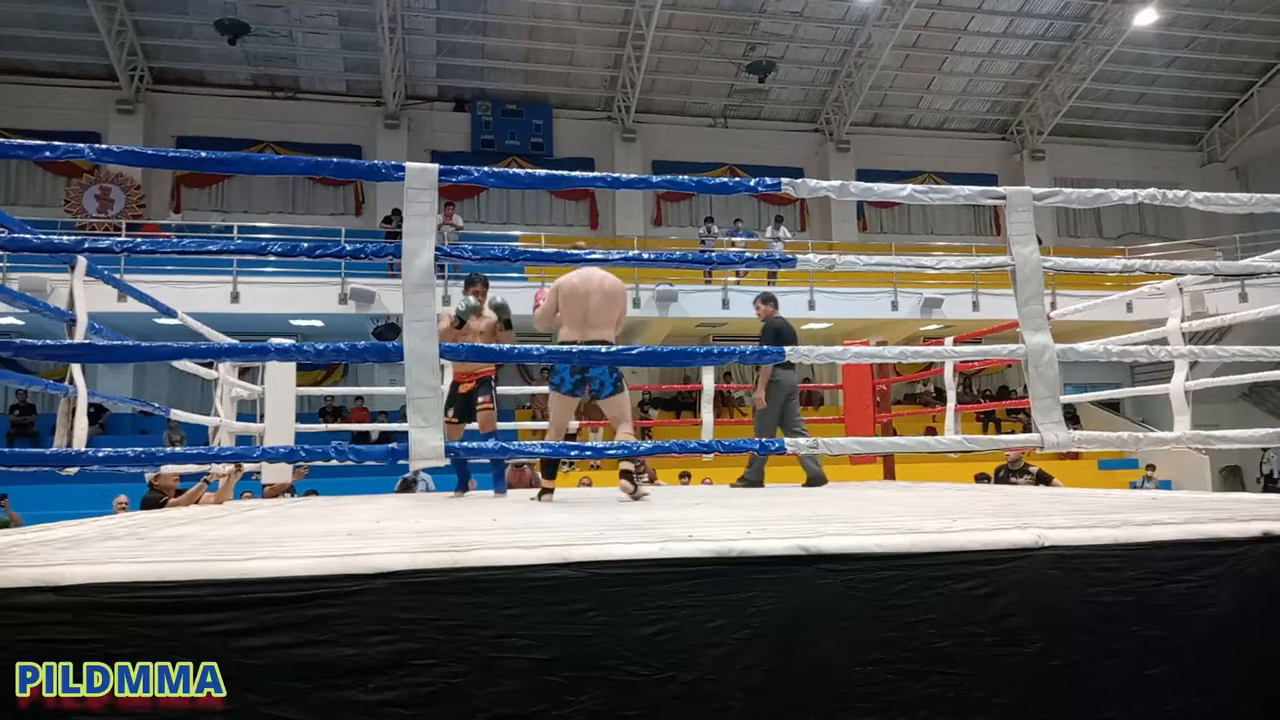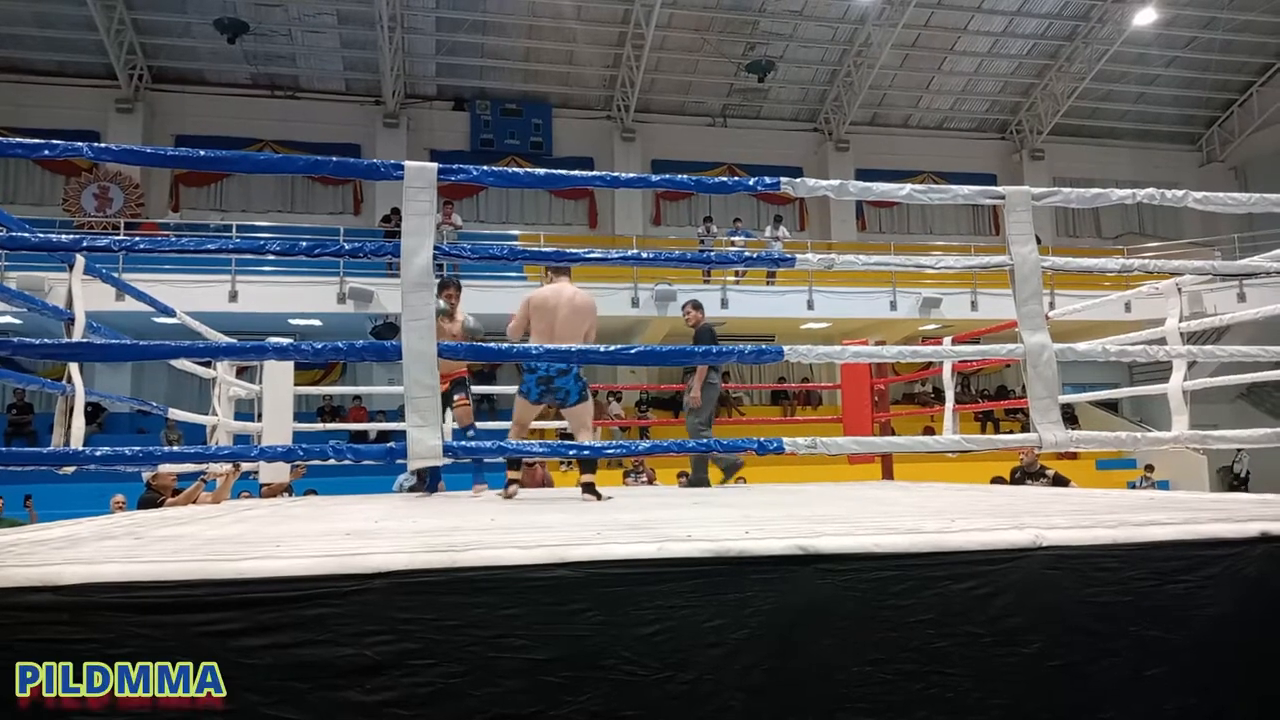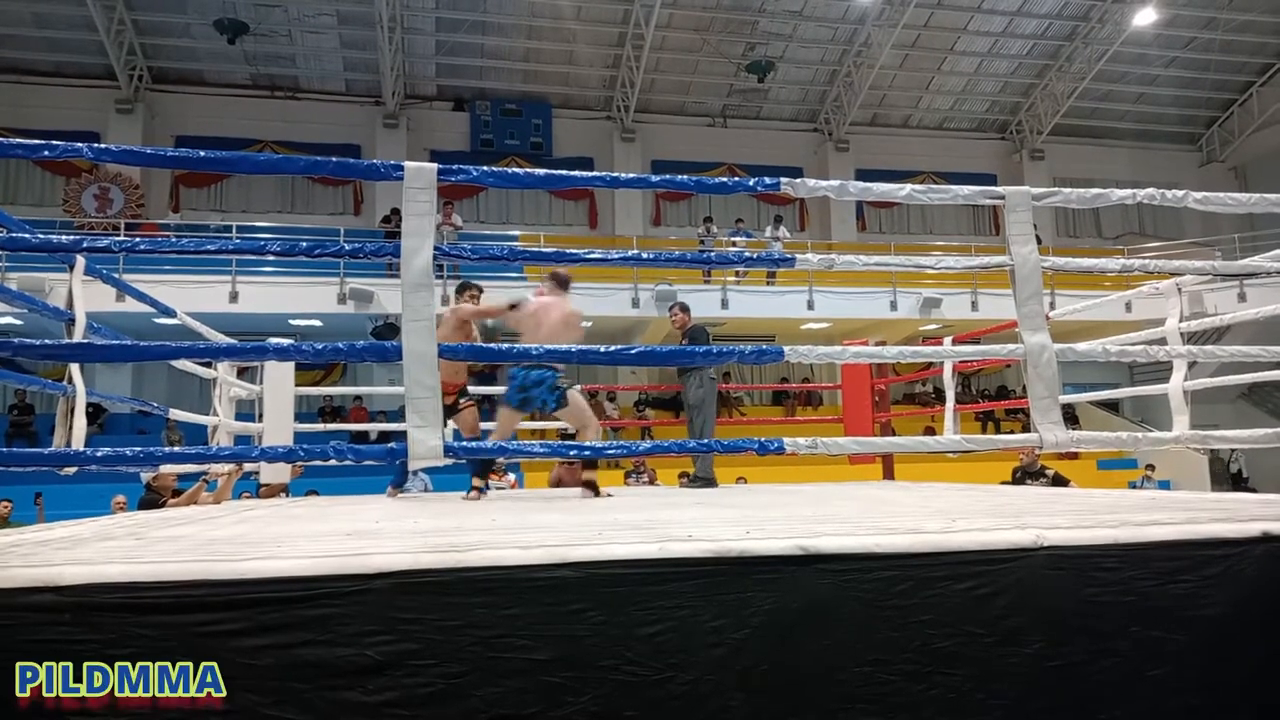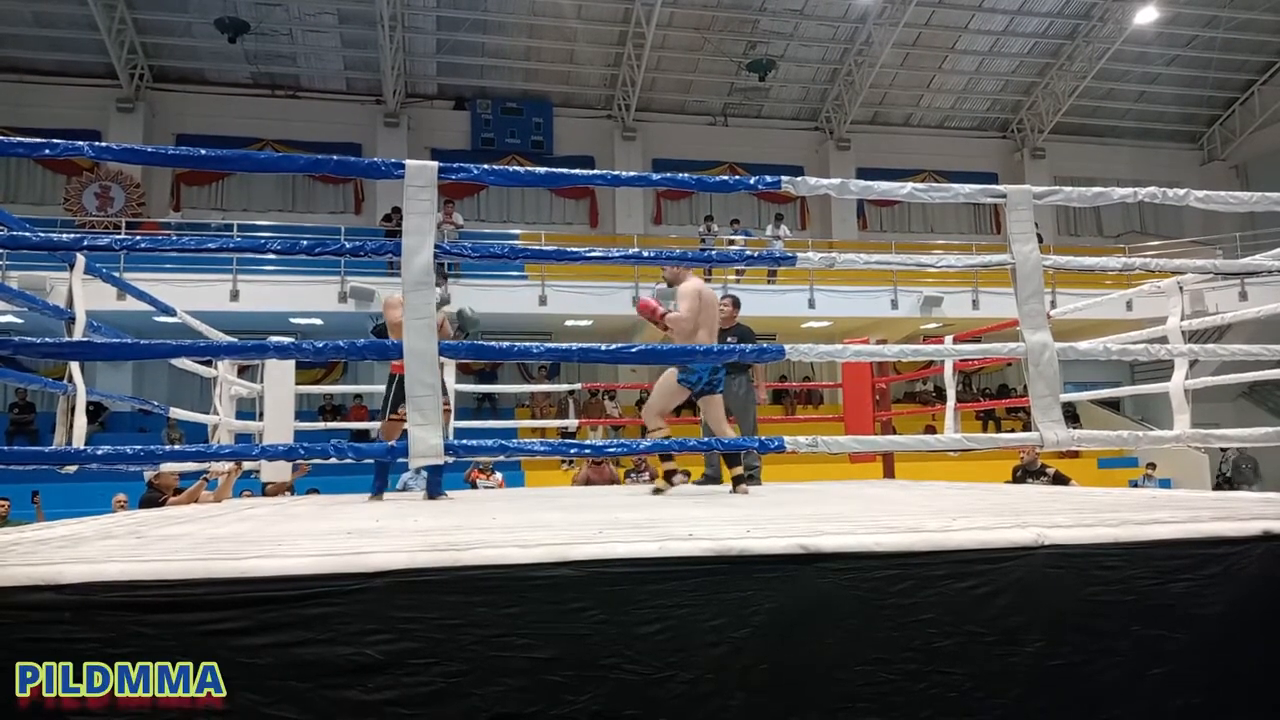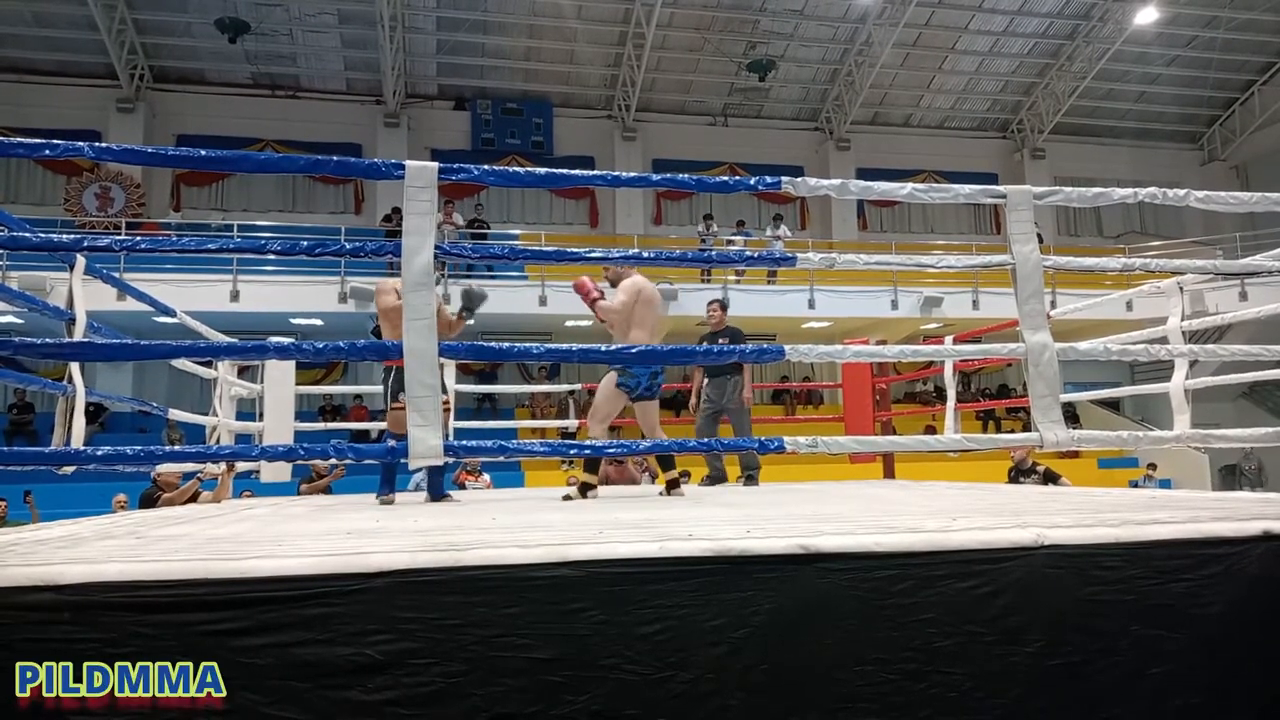
dt=1s
person 1, frame 1
left shoulder: (562, 283)
right shoulder: (617, 285)
left elbow: (540, 323)
left wrist: (540, 303)
left hip: (568, 359)
left knee: (556, 427)
right knee: (623, 422)
left ankle: (546, 489)
right ankle: (627, 476)
person 1, frame 2
left shoulder: (535, 296)
right shoulder: (588, 301)
left elbow: (513, 334)
left wrist: (519, 320)
left hip: (536, 368)
right hip: (568, 370)
left knee: (519, 426)
right knee: (584, 431)
left ankle: (512, 482)
right ankle: (589, 487)
person 1, frame 3
left shoulder: (536, 304)
right shoulder: (575, 315)
left elbow: (515, 322)
left hip: (521, 376)
right hip: (549, 379)
left knee: (500, 436)
right knee: (590, 427)
left ankle: (476, 487)
right ankle: (589, 484)
person 1, frame 4
left shoulder: (688, 287)
right shoulder: (704, 290)
left elbow: (684, 321)
left wrist: (659, 312)
right wrist: (660, 320)
left hip: (693, 360)
right hip: (712, 361)
left knee: (652, 413)
right knee: (720, 424)
left ankle: (670, 472)
right ankle: (739, 480)
person 1, frame 5
left shoulder: (631, 284)
right shoulder: (650, 290)
left elbow: (614, 312)
left wrist: (591, 295)
right wrist: (598, 308)
left hip: (633, 362)
right hip: (652, 364)
left knee: (597, 420)
right knee: (652, 428)
left ankle: (588, 486)
right ankle: (673, 483)
person 2, frame 1
left shoulder: (494, 316)
right shoulder: (450, 315)
left elbow: (509, 344)
right elbow: (440, 340)
left wrist: (506, 320)
right wrist: (459, 319)
left hip: (484, 378)
right hip: (460, 380)
left knee: (487, 425)
right knee: (452, 434)
left ankle: (499, 483)
right ankle: (464, 481)
person 2, frame 2
left shoulder: (464, 320)
left wrist: (475, 339)
left hip: (457, 378)
left knee: (465, 419)
left ankle: (478, 476)
right ankle: (434, 481)
person 2, frame 3
left shoulder: (472, 326)
right shoulder: (456, 313)
right elbow: (484, 312)
left hip: (459, 388)
left knee: (472, 429)
left ankle: (478, 484)
right ankle: (397, 483)
person 2, frame 4
left shoulder: (438, 312)
right shoulder: (396, 301)
right elbow: (398, 327)
right hip: (402, 375)
left knee: (440, 428)
right knee: (389, 433)
left ankle: (435, 488)
right ankle: (378, 487)
person 2, frame 5
left shoulder: (433, 297)
right shoulder: (388, 287)
left elbow: (450, 330)
right elbow: (389, 312)
left wrist: (466, 311)
left hip: (430, 368)
right hip: (399, 367)
right knee: (398, 424)
left ankle: (436, 490)
right ankle: (386, 488)
person 3, frame 1
left shoulder: (770, 326)
right shoulder: (788, 326)
left wrist: (760, 388)
left hip: (776, 379)
right hip: (790, 379)
left knee: (764, 430)
right knee: (795, 429)
left ankle: (753, 477)
right ankle: (815, 473)
person 3, frame 2
left shoulder: (703, 331)
right shoulder: (704, 332)
left wrist: (696, 388)
right wrist: (692, 386)
left hip: (704, 383)
right hip: (705, 384)
left knee: (696, 426)
right knee: (699, 427)
left ankle: (729, 461)
right ankle: (699, 476)
person 3, frame 3
left shoulder: (697, 331)
right shoulder: (685, 338)
left hip: (701, 380)
right hip: (689, 384)
left knee: (703, 429)
right knee: (694, 431)
left ankle: (705, 475)
right ankle: (700, 475)
person 3, frame 4
left shoulder: (744, 332)
right shoulder: (714, 333)
left elbow: (756, 361)
left wrist: (761, 388)
left hip: (739, 383)
left knee: (748, 431)
right knee: (709, 428)
left ankle: (753, 473)
right ankle: (712, 473)
person 3, frame 5
left shoulder: (734, 333)
right shoulder: (704, 340)
right elbow: (699, 369)
left wrist: (747, 388)
right wrist: (694, 395)
left hip: (733, 385)
right hip: (711, 388)
left knee: (742, 432)
right knee: (703, 431)
left ankle: (751, 473)
right ankle: (716, 473)
